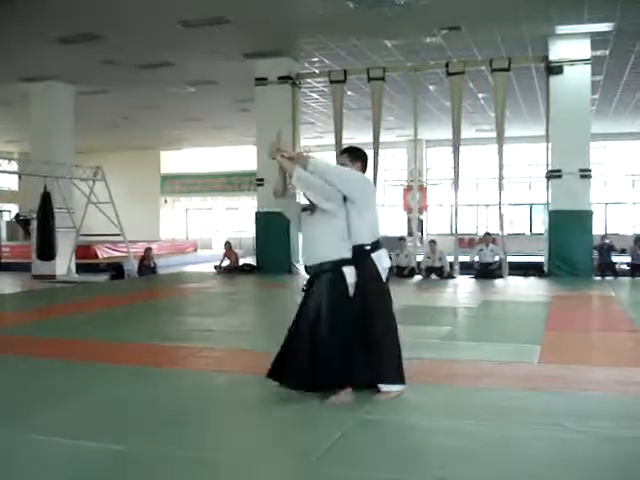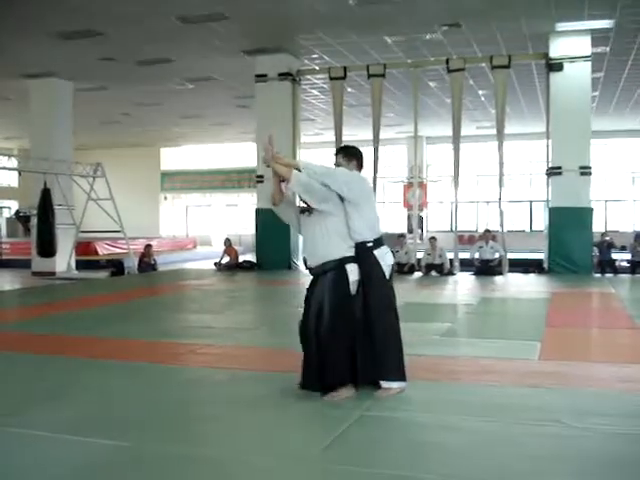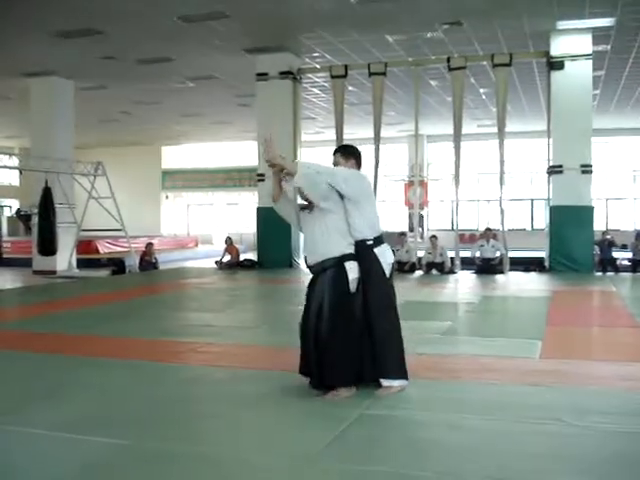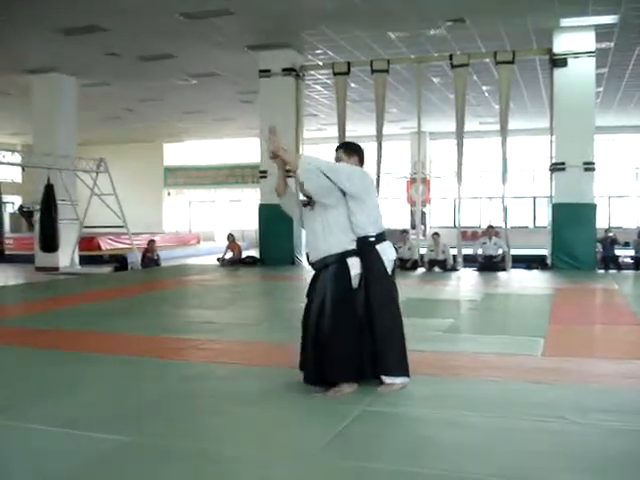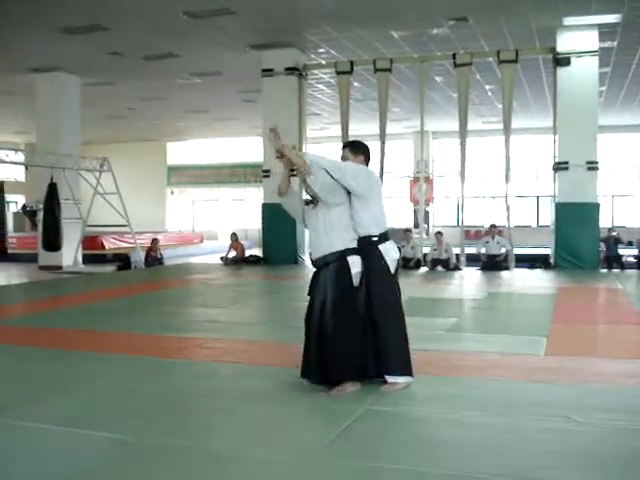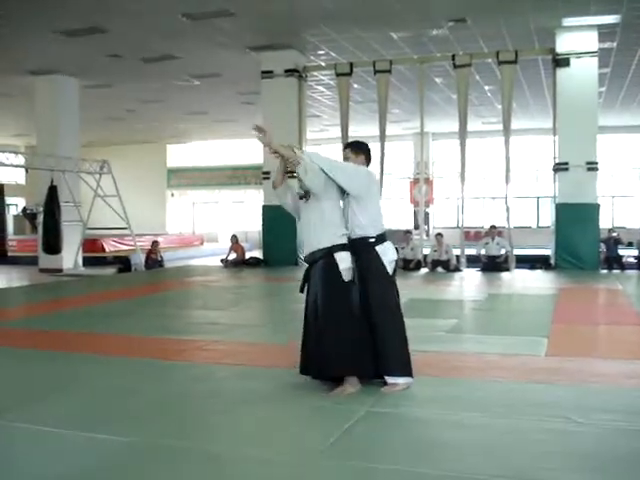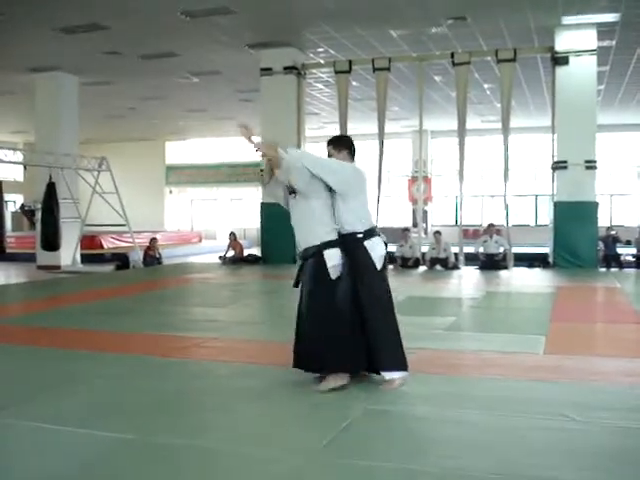
dt=0.3s
person 1, frame 1
left shoulder: (362, 184)
right shoulder: (346, 189)
left elbow: (327, 171)
right elbow: (324, 178)
left wrist: (300, 158)
right wrist: (294, 162)
left hip: (369, 260)
right hip: (354, 260)
left knee: (379, 320)
right knee: (356, 320)
left ankle: (392, 381)
right ankle: (363, 375)
person 1, frame 2
left shoulder: (357, 182)
right shoulder: (346, 187)
left elbow: (321, 173)
left wrist: (286, 162)
left hip: (372, 258)
right hip: (358, 258)
left knee: (381, 317)
right knee: (360, 317)
left ankle: (394, 379)
person 1, frame 3
left shoulder: (357, 180)
right shoulder: (345, 186)
left elbow: (318, 172)
right elbow: (320, 180)
left wrist: (282, 162)
left hip: (372, 256)
right hip: (359, 256)
left knee: (382, 316)
right knee: (361, 316)
left ankle: (394, 377)
right ankle: (369, 370)
person 1, frame 4
left shoulder: (359, 178)
right shoulder: (348, 184)
left elbow: (321, 167)
left wrist: (285, 155)
left hip: (374, 253)
right hip: (360, 253)
left knee: (384, 313)
right knee: (363, 313)
left ankle: (396, 374)
right ankle: (370, 368)
person 1, frame 5
left shoulder: (365, 176)
right shoulder: (352, 182)
left elbow: (327, 166)
left wrist: (286, 150)
left hip: (377, 253)
right hip: (363, 253)
left knee: (386, 313)
right knee: (366, 312)
left ankle: (399, 373)
person 1, frame 6
left shoulder: (363, 177)
right shoulder: (353, 181)
left elbow: (324, 163)
left wrist: (296, 155)
left hip: (374, 253)
right hip: (362, 253)
left knee: (385, 313)
right knee: (363, 312)
left ankle: (400, 375)
person 1, frame 7
left shoulder: (348, 173)
right shoulder: (341, 175)
left elbow: (309, 161)
left wrist: (278, 154)
left hip: (364, 248)
right hip: (353, 247)
left knee: (377, 308)
right knee: (356, 308)
left ankle: (394, 370)
person 2, frame 1
left shoulder: (334, 201)
right shoulder: (305, 212)
left elbow: (305, 179)
right elbow: (281, 195)
left wrist: (282, 159)
right wrist: (283, 166)
left hip: (336, 276)
right hip: (318, 277)
left knee: (333, 331)
right knee: (305, 329)
left ankle: (343, 386)
right ankle: (307, 379)
person 2, frame 2
left shoulder: (330, 201)
right shoulder: (302, 215)
left elbow: (300, 181)
right elbow: (280, 203)
left wrist: (276, 164)
right wrist: (276, 176)
left hip: (340, 274)
right hip: (322, 277)
left knee: (337, 328)
right knee: (313, 327)
left ankle: (346, 384)
right ankle: (324, 379)
person 2, frame 3
left shoulder: (330, 199)
right shoulder: (303, 214)
right elbow: (280, 200)
right wrist: (276, 174)
left hip: (339, 272)
right hip: (322, 274)
left knee: (337, 328)
right knee: (314, 327)
left ankle: (346, 383)
right ankle: (325, 377)
person 2, frame 4
left shoulder: (333, 197)
right shoulder: (305, 209)
left elbow: (310, 175)
right elbow: (283, 194)
left wrist: (281, 152)
right wrist: (281, 167)
left hip: (342, 267)
right hip: (324, 271)
left knee: (340, 322)
right knee: (316, 321)
left ankle: (348, 379)
right ankle: (325, 373)
person 2, frame 5
left shoulder: (336, 195)
right shoulder: (307, 209)
left elbow: (312, 171)
right elbow: (285, 194)
right wrist: (287, 166)
left hip: (343, 265)
right hip: (326, 269)
left knee: (342, 323)
right knee: (319, 321)
left ankle: (351, 378)
right ankle: (329, 373)
person 2, frame 6
left shoulder: (326, 189)
right shoulder: (302, 201)
left elbow: (304, 163)
right elbow: (279, 187)
left wrist: (274, 146)
right wrist: (282, 163)
left hip: (333, 261)
right hip: (320, 264)
left knee: (338, 318)
right knee: (320, 318)
left ankle: (351, 377)
right ankle: (335, 371)
person 2, frame 7
left shoulder: (313, 185)
right shoulder: (296, 196)
left elbow: (288, 164)
right elbow: (271, 180)
right wrist: (269, 160)
left hip: (325, 257)
right hip: (315, 259)
left knee: (325, 314)
right knee: (316, 314)
left ankle: (339, 372)
right ankle: (333, 368)
